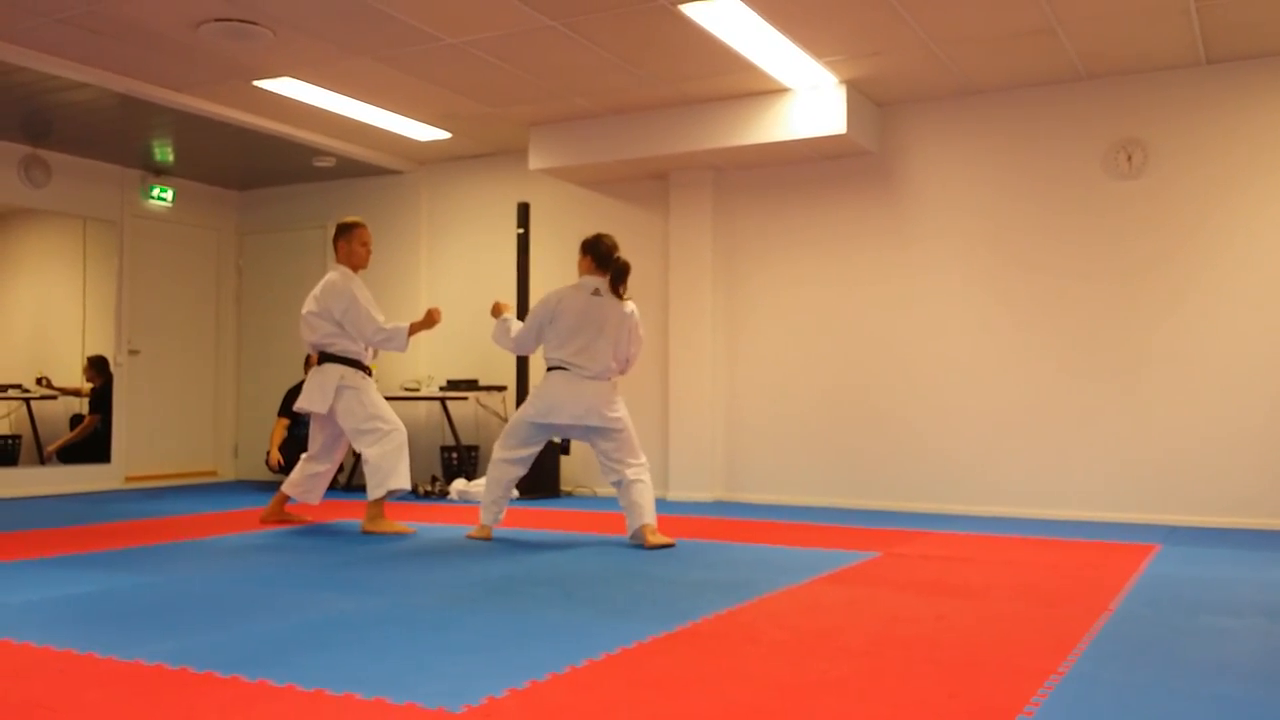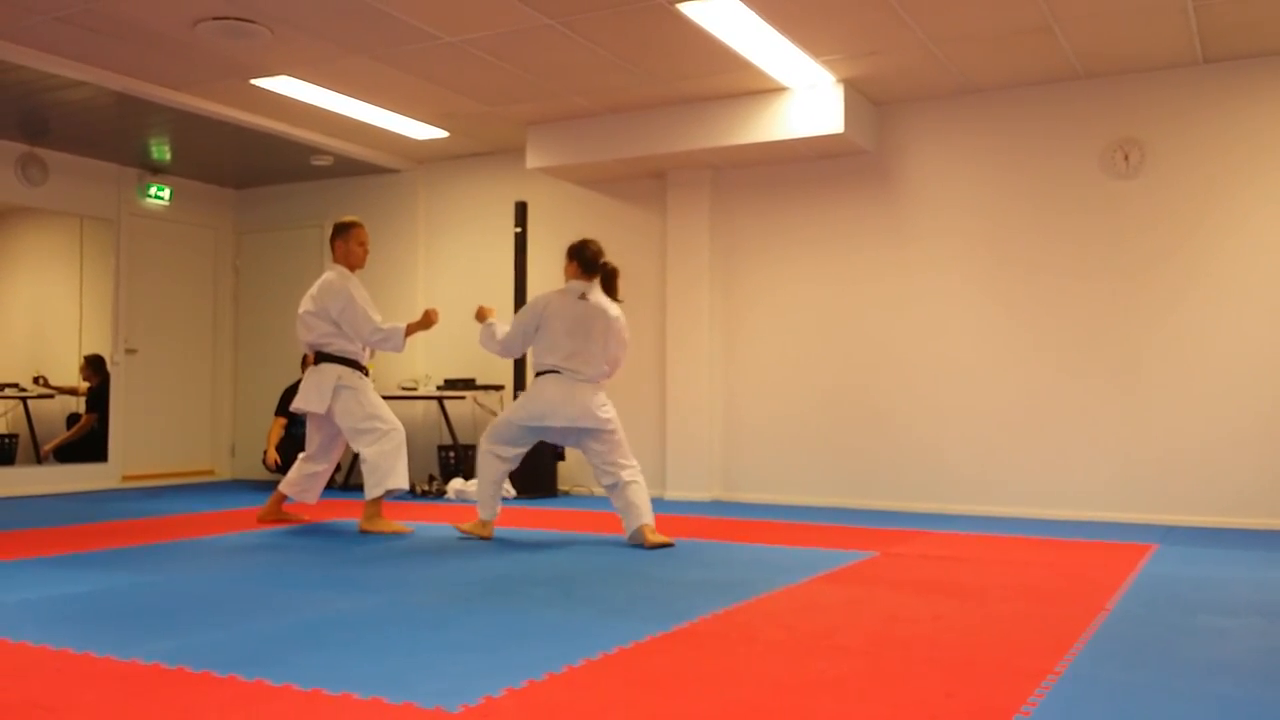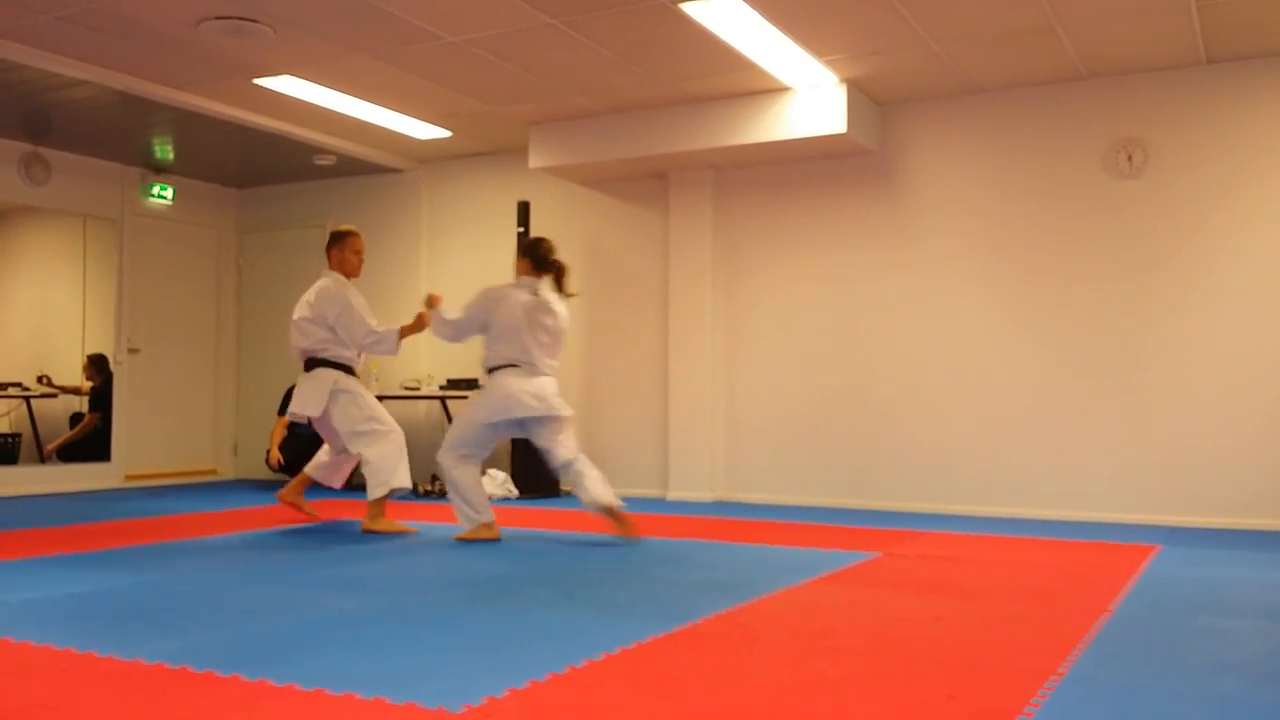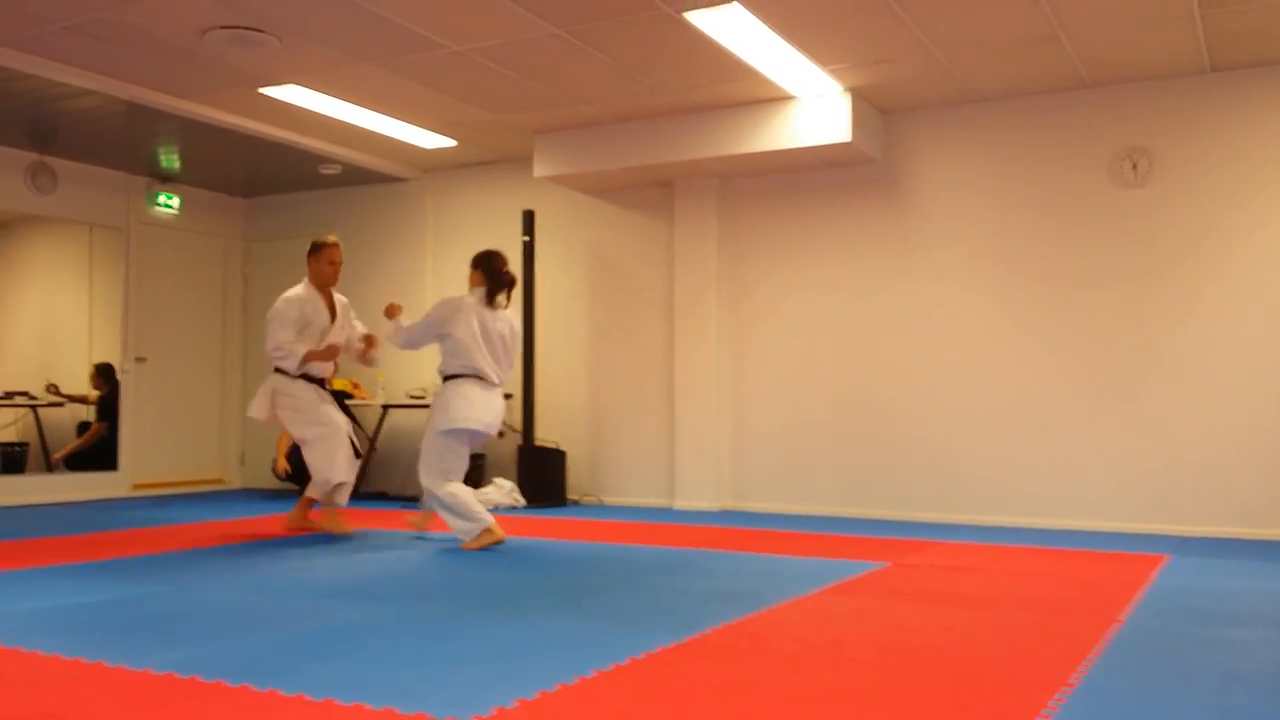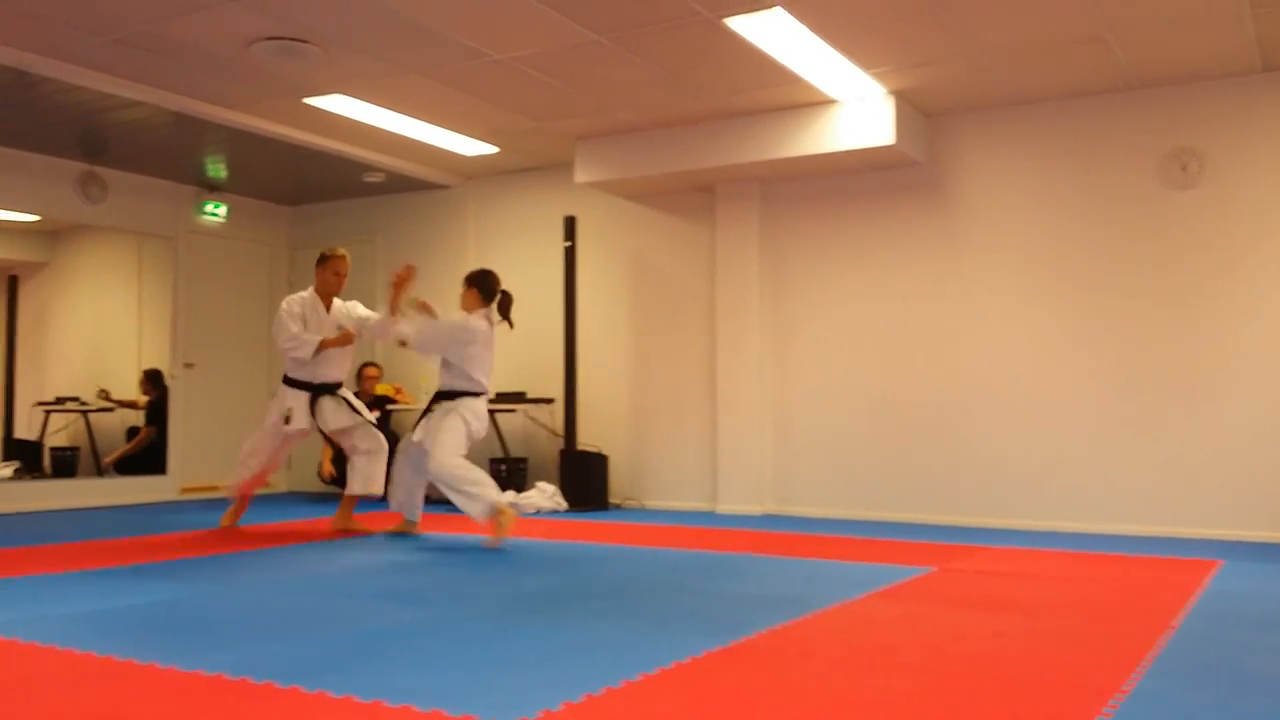
dt=0.2s
person 1, frame 1
left shoulder: (330, 285)
right shoulder: (344, 285)
right elbow: (374, 332)
right wrist: (421, 325)
left hip: (333, 377)
right hip: (343, 377)
left knee: (323, 451)
right knee: (388, 433)
left ankle: (276, 508)
right ankle: (375, 517)
person 1, frame 2
left shoulder: (326, 284)
right shoulder: (342, 285)
right elbow: (371, 332)
right wrist: (418, 326)
left hip: (327, 375)
right hip: (339, 377)
left knee: (318, 451)
right knee: (386, 434)
left ankle: (275, 506)
right ankle: (372, 516)
person 1, frame 3
left shoulder: (321, 291)
right shoulder: (339, 292)
right elbow: (364, 335)
right wrist: (412, 328)
left hip: (325, 380)
right hip: (333, 381)
left knee: (349, 443)
right knee: (383, 437)
left ankle: (295, 490)
right ankle: (376, 516)
person 1, frame 4
left shoulder: (341, 305)
right shoulder: (294, 301)
left elbow: (355, 340)
right elbow: (277, 347)
left wrist: (367, 344)
right wrist: (318, 353)
left hip: (317, 390)
right hip: (290, 388)
left knee: (342, 448)
right knee: (333, 439)
left ankle: (301, 513)
right ankle: (331, 510)
person 1, frame 5
left shoulder: (350, 309)
right shoulder: (294, 305)
left elbow: (384, 326)
right elbow: (290, 343)
left wrist: (396, 295)
right wrist: (331, 341)
left hip: (336, 397)
right hip: (297, 395)
left knee: (372, 445)
right knee: (262, 453)
left ankle: (345, 515)
right ankle: (239, 505)
person 2, frame 1
left shoulder: (558, 299)
right shoulder: (626, 309)
left elbow: (522, 343)
right elbow: (626, 361)
left wrist: (504, 317)
left hip: (556, 391)
right hip: (601, 396)
left knee: (507, 454)
right knee: (630, 466)
left ankle: (486, 524)
right ankle: (647, 529)
person 2, frame 2
left shoulder: (545, 304)
right shoulder: (612, 313)
left elbow: (508, 346)
right elbow: (613, 363)
left wrist: (489, 321)
left hip: (545, 396)
right hip: (590, 399)
left knee: (495, 446)
right knee: (622, 467)
left ankle: (484, 521)
right ankle: (645, 528)
person 2, frame 3
left shoulder: (495, 296)
right shoulder: (557, 308)
left elbow: (454, 332)
left wrist: (436, 310)
left hip: (503, 389)
right hip: (542, 390)
left knee: (455, 456)
right knee: (568, 458)
left ankle: (484, 524)
right ankle: (608, 504)
person 2, frame 4
left shoulder: (454, 306)
right shoulder: (509, 320)
left elbow: (409, 339)
left wrist: (396, 318)
left hip: (459, 397)
right hip: (489, 400)
left knee: (438, 479)
right knee: (439, 460)
left ankle: (485, 529)
right ankle: (430, 512)
person 2, frame 5
left shoulder: (469, 326)
right shoulder: (479, 324)
left elbow: (427, 339)
left wrist: (402, 325)
right wrist: (431, 317)
left hip: (461, 408)
right hip: (450, 406)
left knee: (443, 465)
right knee: (409, 457)
left ankle: (497, 509)
right ankle: (409, 520)
